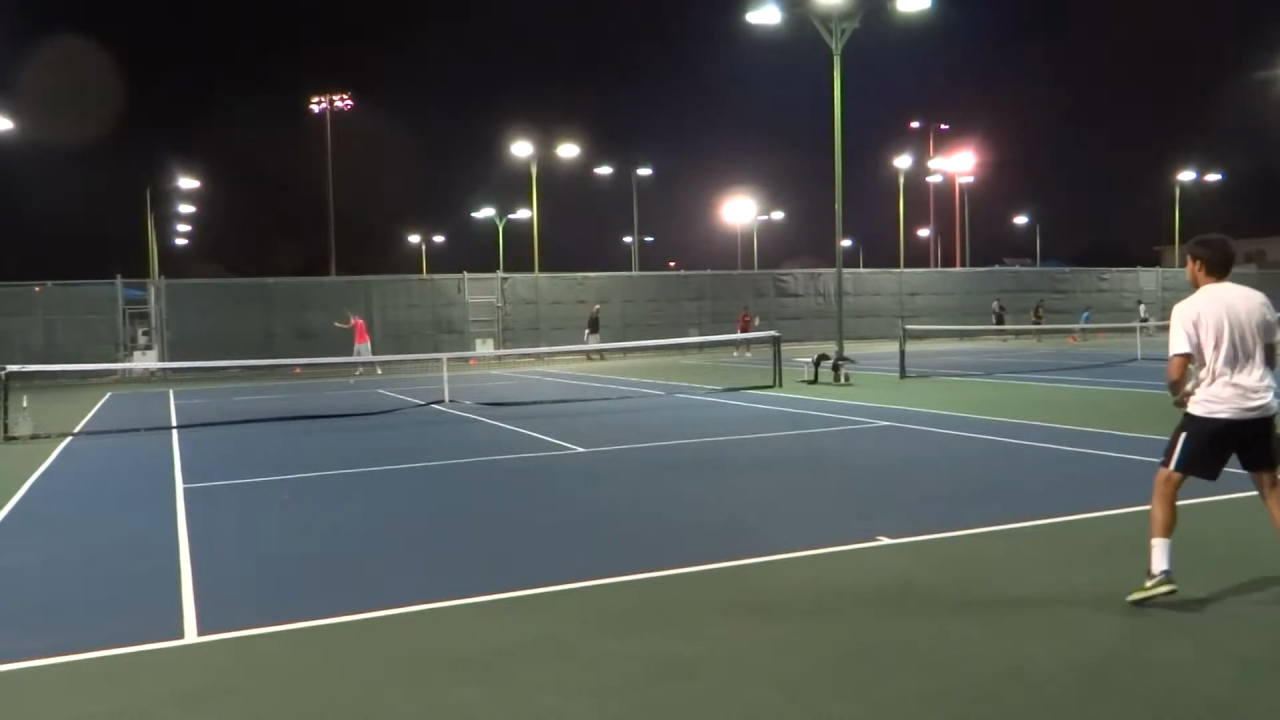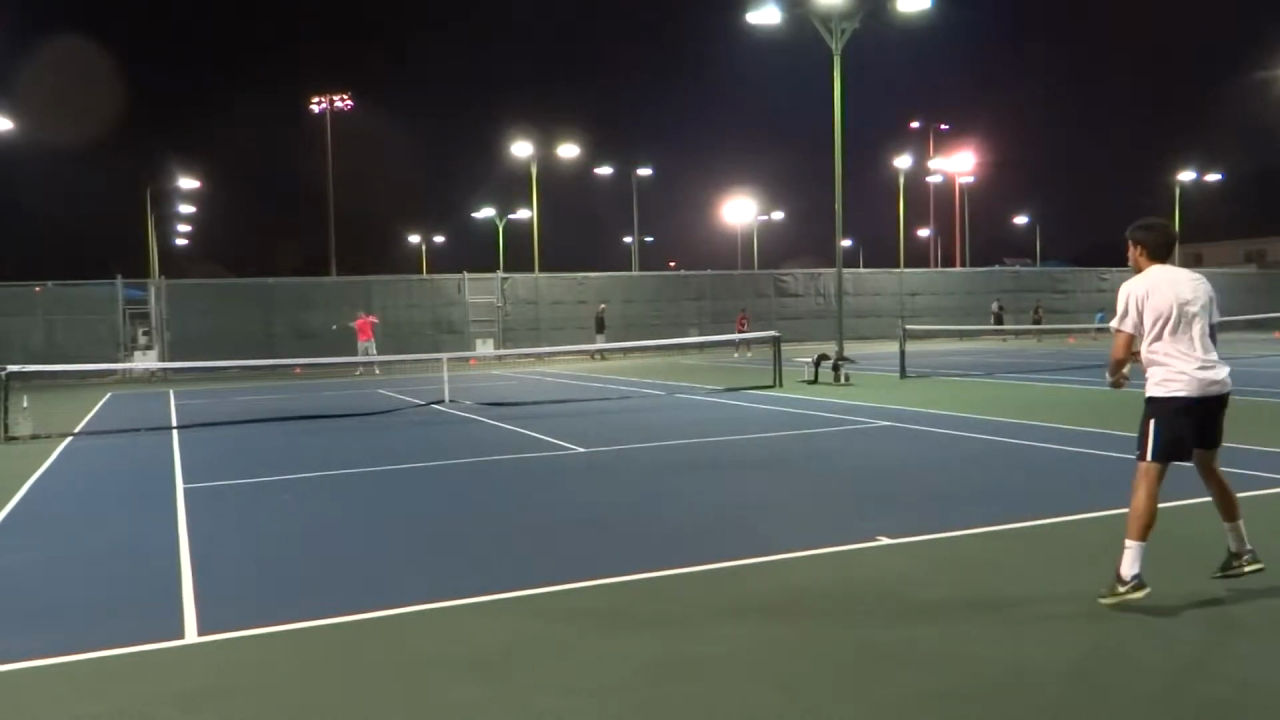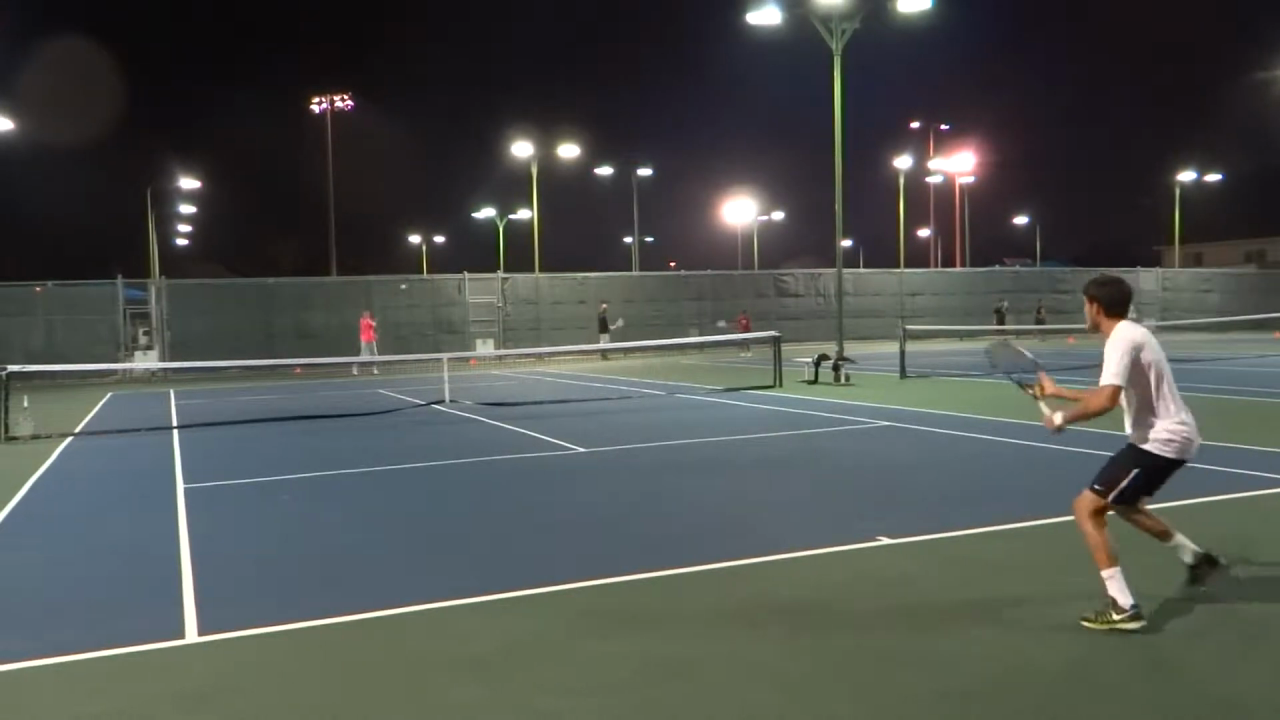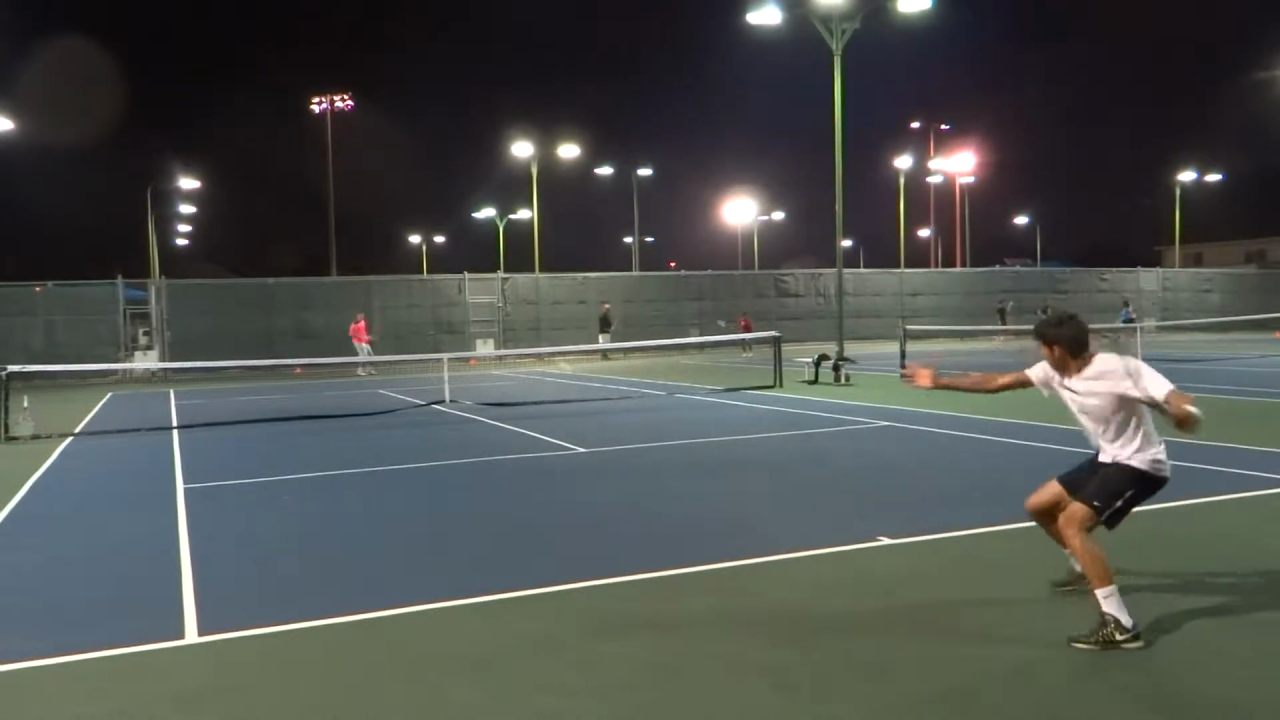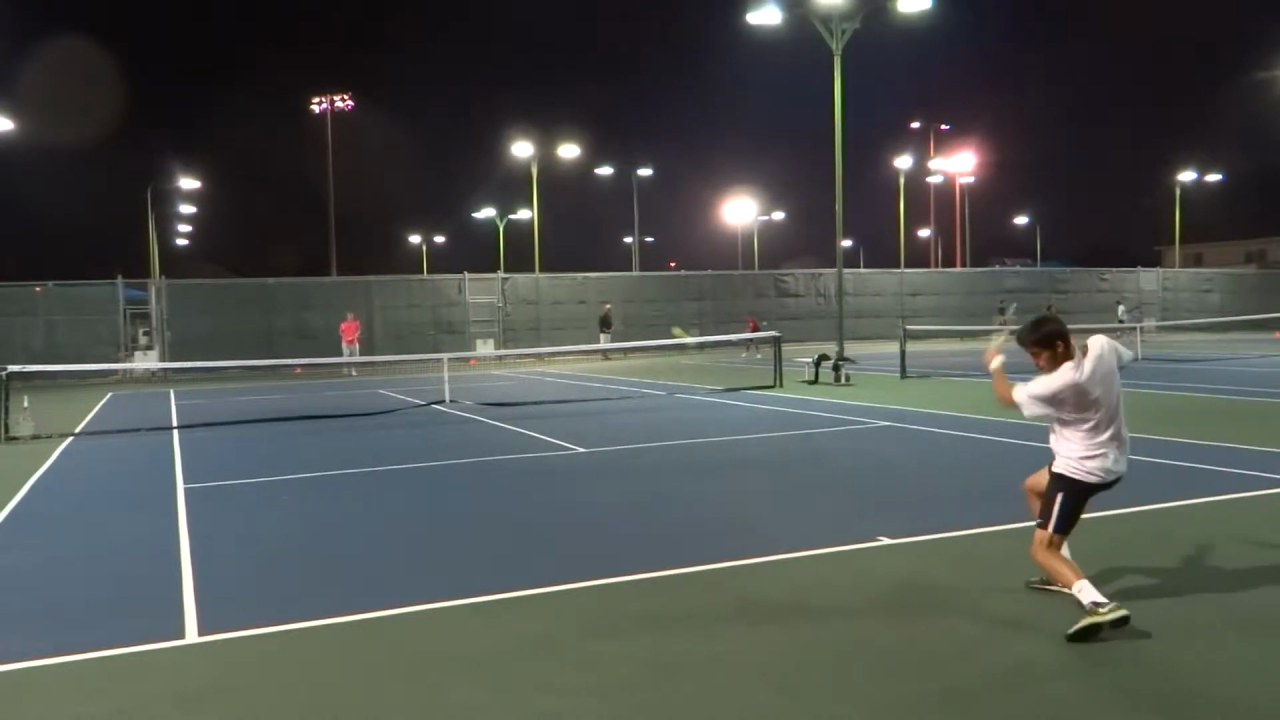
dt=0.4s
person 1, frame 1
left shoulder: (1188, 308)
left elbow: (1178, 373)
left wrist: (1182, 394)
left hip: (1210, 411)
left knee: (1165, 484)
left ankle: (1160, 572)
person 1, frame 2
left shoulder: (1135, 288)
right shoulder: (1199, 282)
left elbow: (1121, 353)
left wrist: (1114, 375)
left hip: (1174, 390)
right hip: (1215, 384)
left knee: (1148, 477)
right knee: (1207, 467)
left ankle: (1129, 576)
right ankle: (1240, 552)
person 1, frame 3
left shoulder: (1121, 341)
right shoulder: (1129, 335)
left elbow: (1103, 403)
right elbow: (1105, 396)
left wrist: (1062, 418)
right wrist: (1058, 394)
left hip: (1160, 441)
right hip: (1173, 438)
left knee: (1086, 510)
right knee: (1126, 506)
left ankle: (1123, 607)
right ankle: (1197, 559)
person 1, frame 4
left shoulder: (1124, 369)
right shoulder: (1053, 370)
left elbow: (1179, 402)
right elbow: (998, 382)
left wrist: (1186, 413)
right wrist: (939, 381)
left hip: (1142, 467)
right hip: (1110, 460)
left knee: (1071, 527)
right knee: (1037, 506)
left ankle: (1121, 627)
right ankle: (1088, 571)
person 1, frame 5
left shoulder: (1053, 387)
right shoulder: (1102, 344)
left elbow: (1005, 397)
right elbow: (1122, 358)
left wrist: (995, 364)
left hip: (1083, 470)
right hip: (1112, 459)
left knee: (1042, 549)
right knee: (1035, 487)
left ankle: (1101, 606)
right ankle: (1063, 576)
